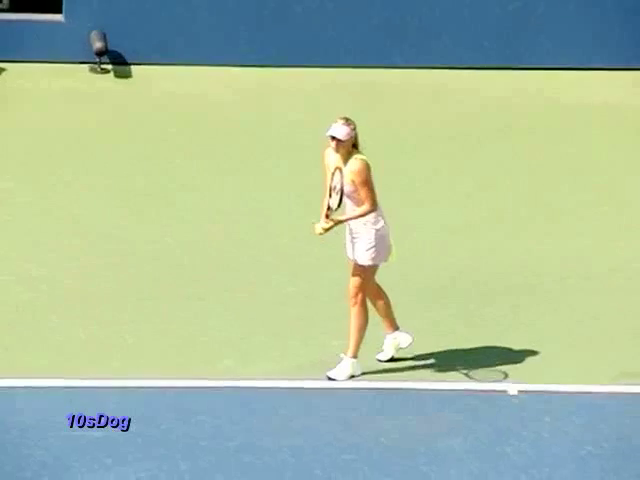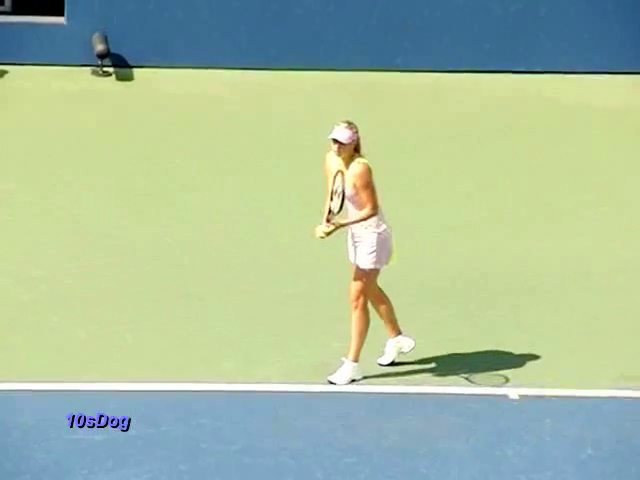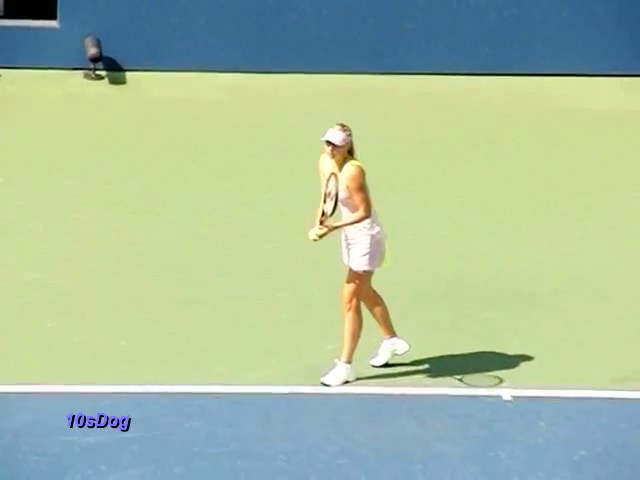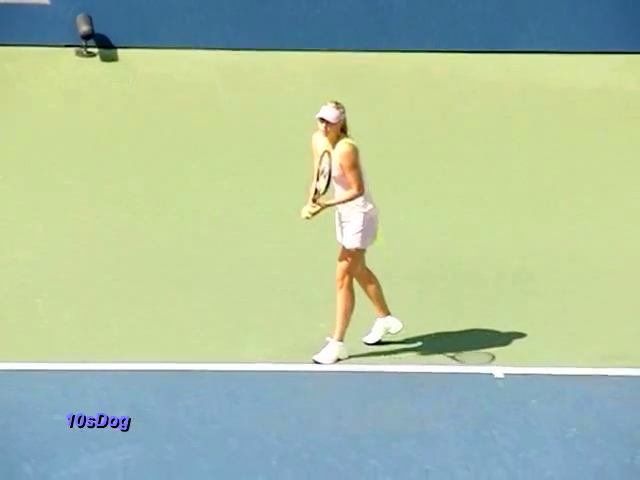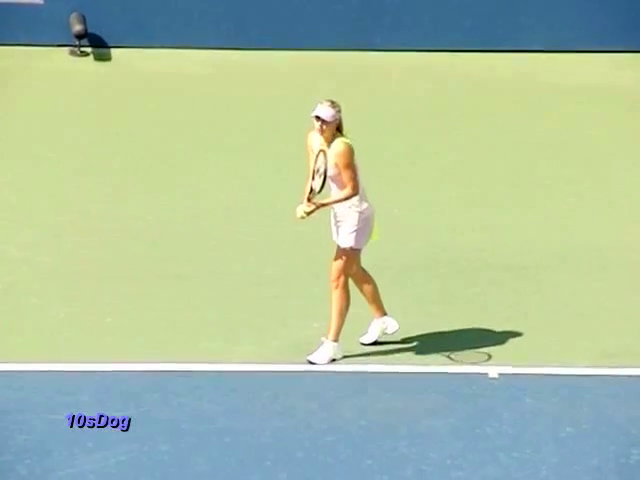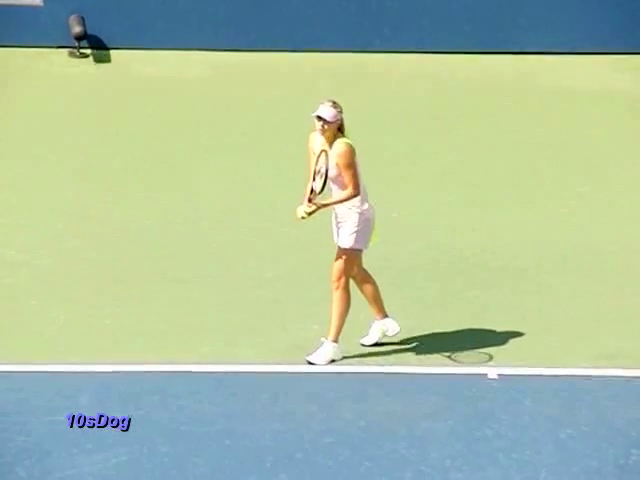
dt=0.4s
person 1, frame 1
left shoulder: (358, 165)
right shoulder: (329, 156)
left elbow: (370, 205)
left wrist: (338, 221)
right wrist: (324, 217)
left hip: (371, 232)
right hip: (354, 230)
left knee: (356, 295)
right knee: (370, 286)
left ankle: (351, 361)
right ankle: (395, 335)
person 1, frame 2
left shoulder: (360, 169)
right shoulder: (331, 159)
left elbow: (372, 209)
left wrist: (339, 224)
right wrist: (325, 221)
left hip: (373, 235)
right hip: (355, 234)
left knee: (357, 299)
right knee: (371, 290)
left ankle: (352, 364)
right ankle: (397, 338)
person 1, frame 3
left shoulder: (352, 171)
right shoulder: (324, 162)
left elbow: (365, 212)
left wrist: (332, 227)
right wrist: (318, 224)
left hip: (366, 237)
right hip: (349, 236)
left knee: (350, 300)
right knee: (365, 292)
left ankle: (345, 366)
right ankle: (392, 340)
person 1, frame 4
left shoulder: (346, 149)
right shoulder: (317, 140)
left elbow: (357, 190)
right elbow: (318, 177)
left wrist: (325, 205)
right wrist: (310, 202)
left hip: (360, 215)
right hip: (343, 214)
left knee: (342, 278)
right knee: (359, 270)
left ankle: (337, 344)
right ankle: (385, 319)
person 1, frame 5
left shoulder: (341, 148)
right shoulder: (313, 139)
left elbow: (352, 189)
right elbow: (313, 176)
left wrist: (320, 205)
right wrist: (305, 201)
left hip: (355, 214)
right hip: (339, 213)
left knee: (338, 277)
right knee: (354, 270)
left ankle: (332, 344)
right ankle: (382, 319)
person 1, frame 6
left shoulder: (342, 148)
right shoulder: (314, 140)
left elbow: (353, 190)
right elbow: (314, 177)
left wrist: (321, 205)
right wrist: (306, 202)
left hip: (356, 215)
right hip: (340, 214)
left knee: (338, 278)
right knee: (355, 271)
left ankle: (332, 344)
right ankle: (383, 321)
